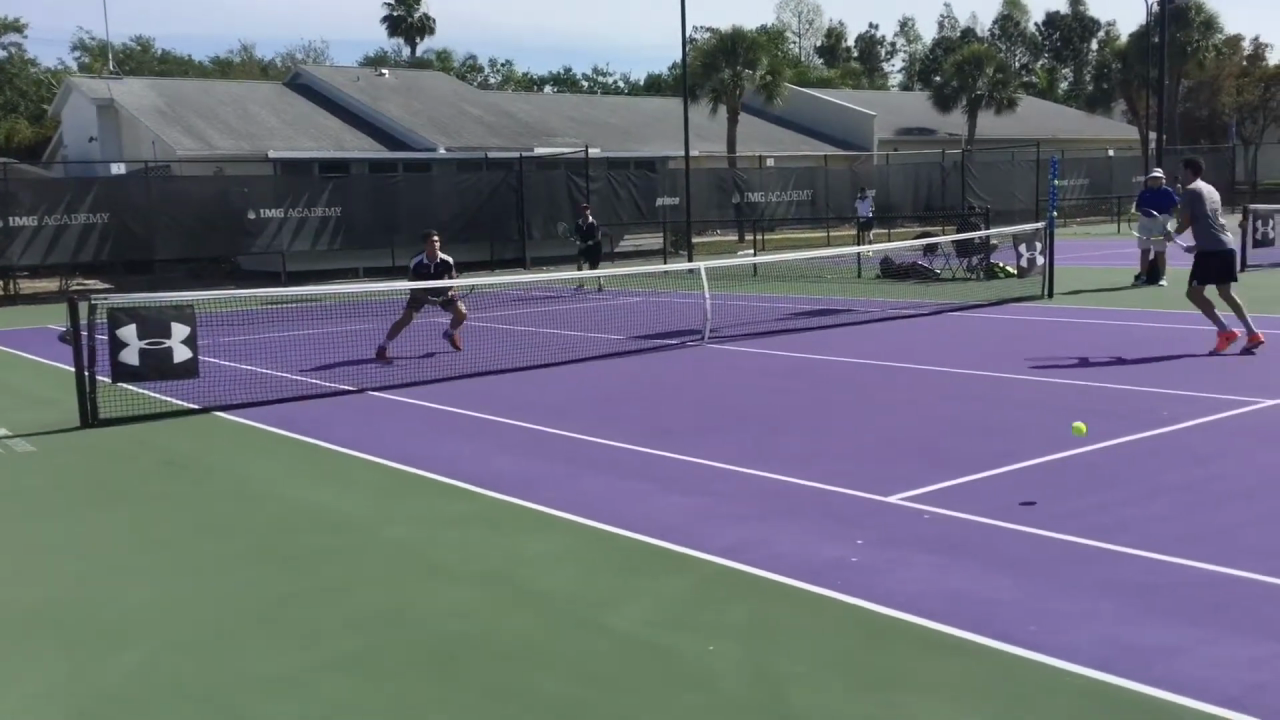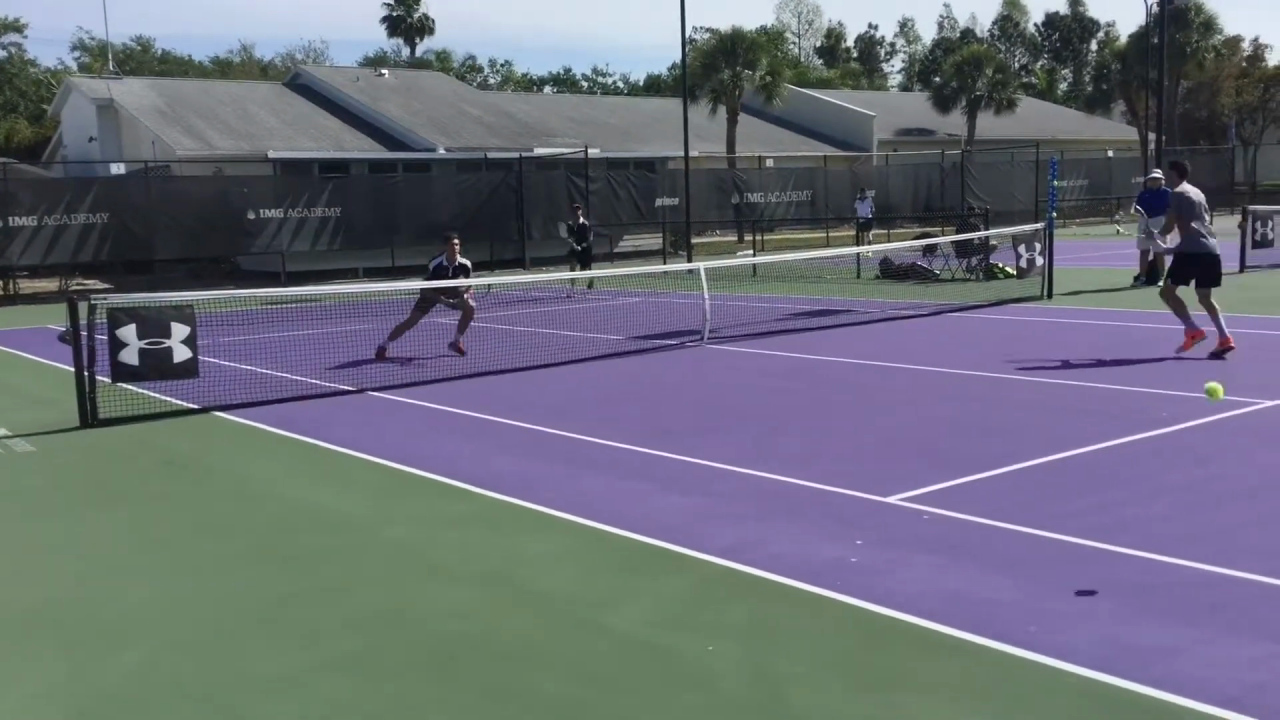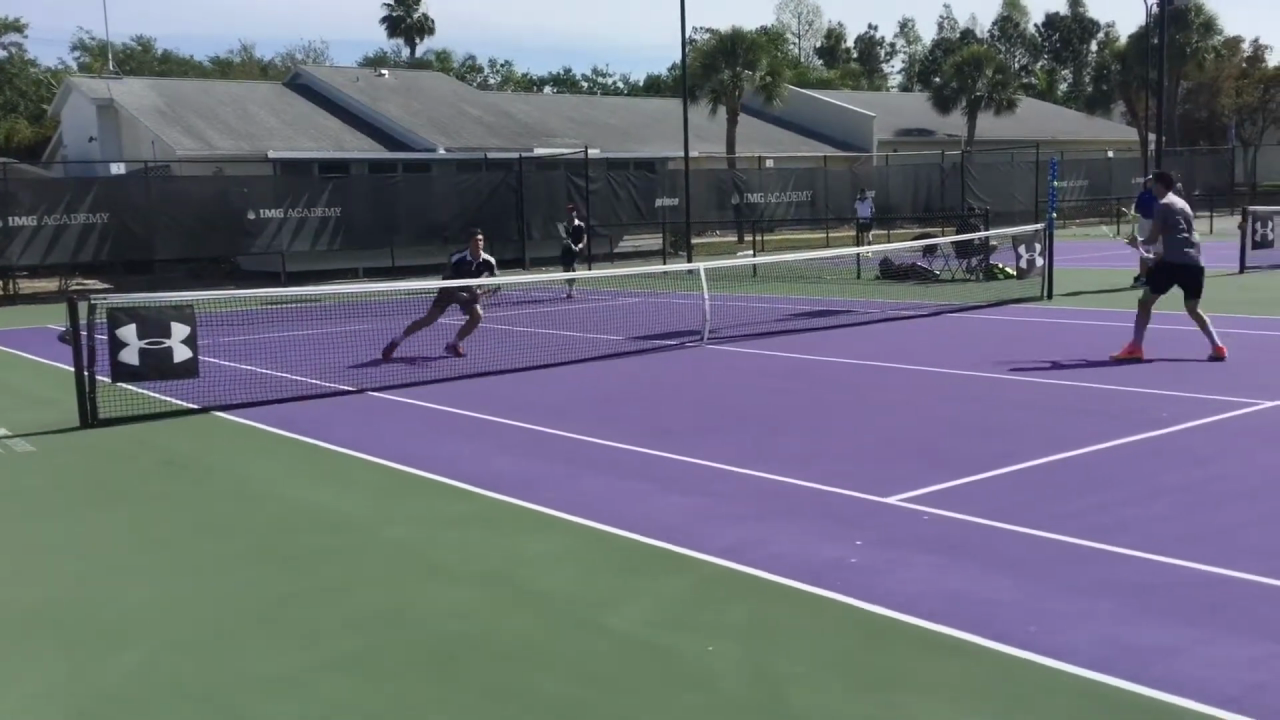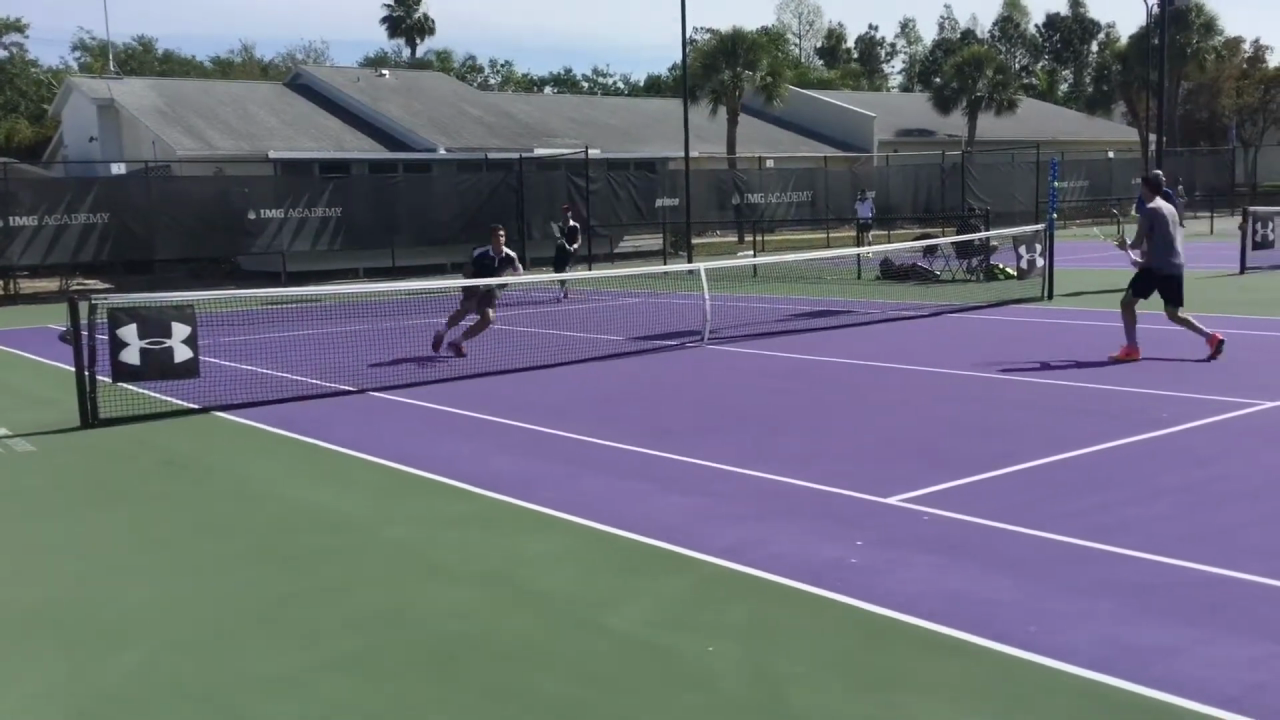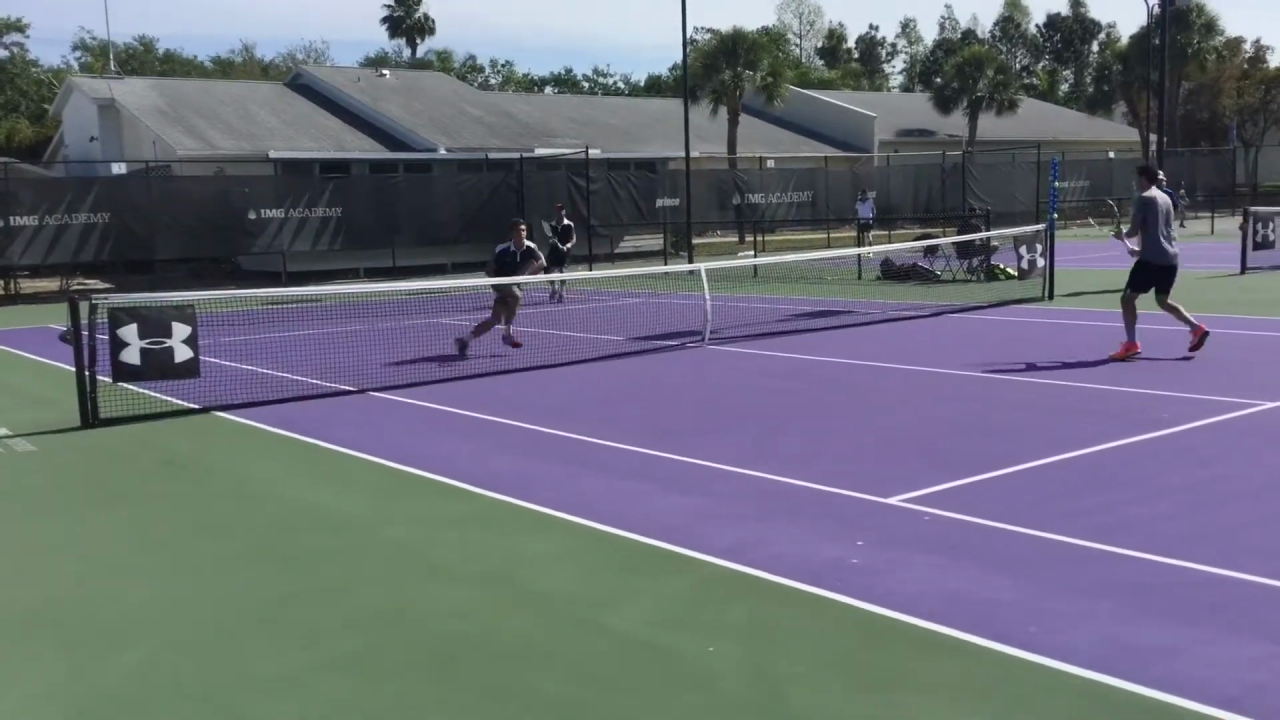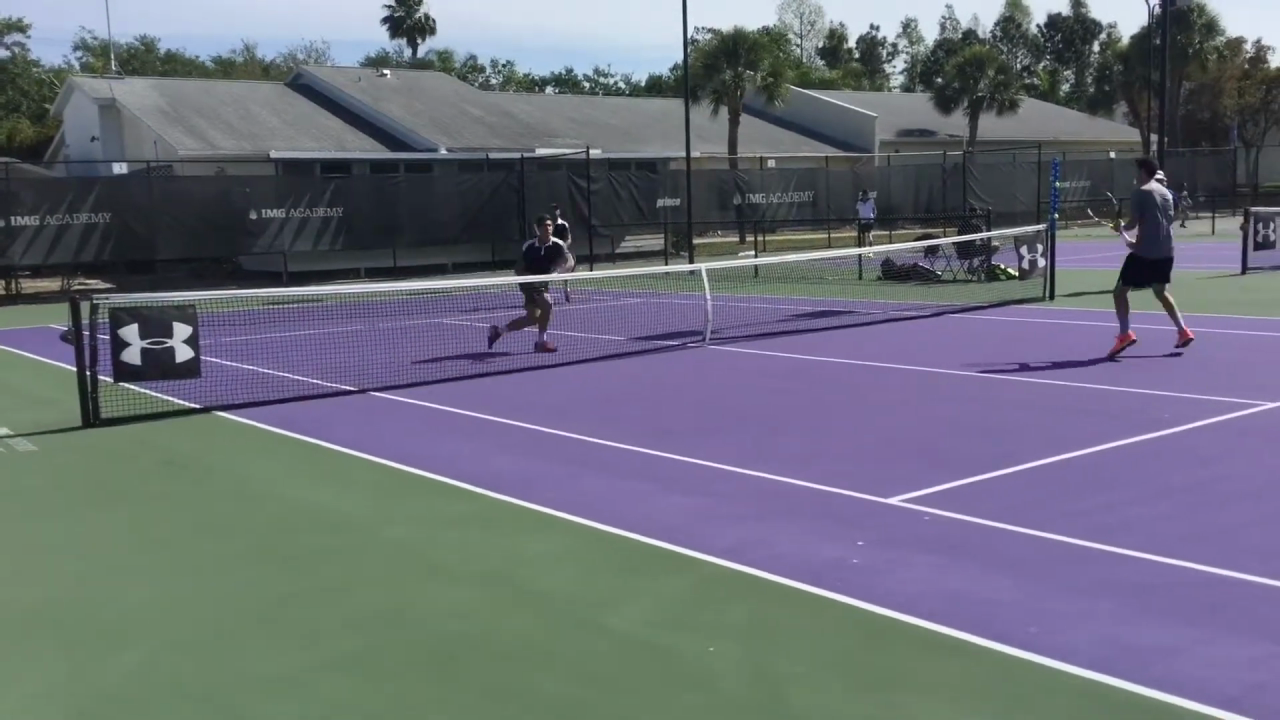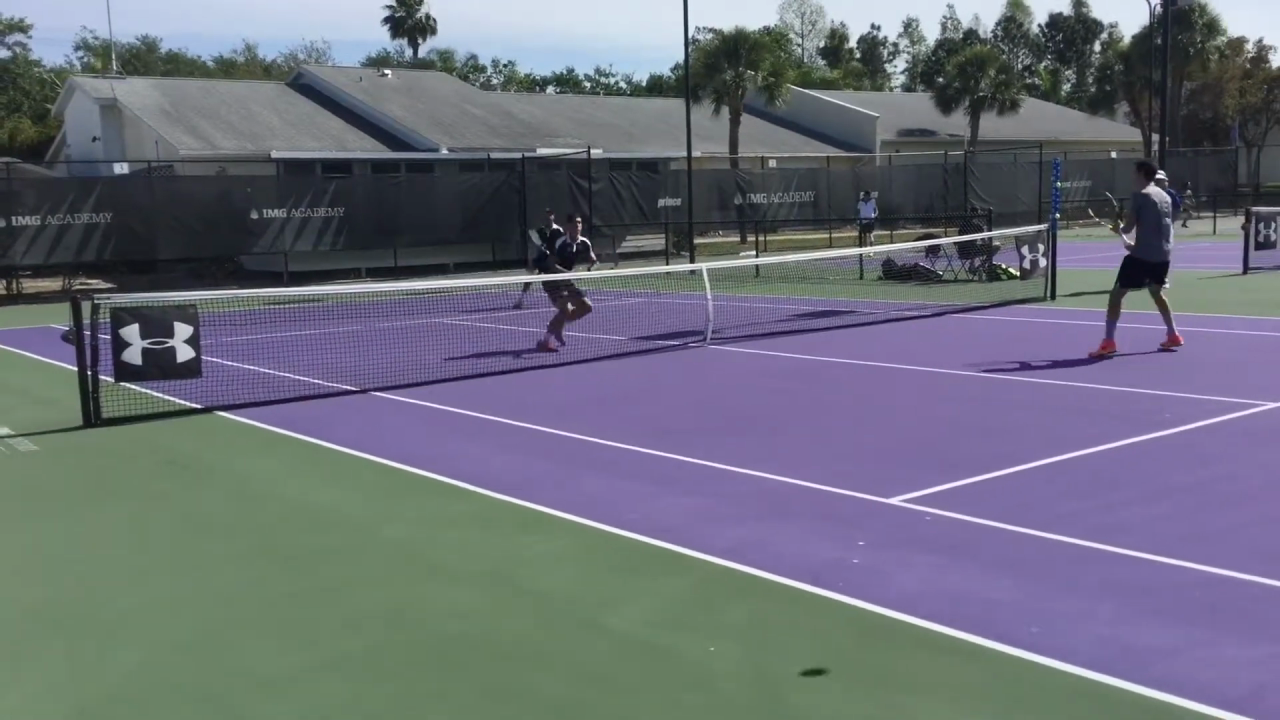
dt=0.1s
person 1, frame 1
left shoulder: (1189, 191)
right shoulder: (1211, 190)
left elbow: (1184, 223)
left wrist: (1172, 234)
right wrist: (1197, 245)
left hip: (1209, 249)
right hip: (1227, 246)
left knee: (1194, 293)
right knee: (1226, 293)
left ankle: (1225, 333)
right ankle: (1253, 334)
person 1, frame 2
left shoulder: (1178, 194)
right shoulder: (1197, 193)
left elbow: (1169, 226)
left wrist: (1157, 234)
right wrist: (1178, 246)
left hip: (1191, 251)
right hip: (1211, 251)
left knee: (1167, 292)
right knee: (1205, 298)
left ankle: (1193, 330)
right ankle: (1225, 339)
person 1, frame 3
left shoulder: (1163, 204)
right shoulder: (1183, 204)
left elbow: (1153, 238)
left wrist: (1138, 242)
right wrist: (1160, 256)
left hip: (1174, 261)
right hip: (1194, 263)
left knee: (1145, 302)
right knee: (1192, 309)
left ankle: (1135, 348)
right ankle: (1217, 347)
person 1, frame 4
left shoulder: (1149, 209)
right shoulder: (1170, 209)
left elbow: (1139, 242)
left wrist: (1126, 245)
right wrist: (1144, 260)
left hip: (1156, 268)
right hip: (1176, 268)
left knee: (1127, 303)
right knee: (1174, 315)
left ankle: (1131, 349)
right ankle: (1211, 337)
person 1, frame 5
left shoulder: (1143, 198)
right shoulder: (1166, 199)
left elbow: (1134, 231)
left wrist: (1122, 235)
right wrist: (1141, 249)
left hip: (1151, 259)
right hip: (1170, 258)
left knee: (1127, 299)
right knee: (1164, 302)
left ankle: (1131, 344)
right ankle: (1197, 328)
person 1, frame 6
left shoulder: (1141, 192)
right shoulder: (1166, 193)
left elbow: (1133, 223)
left wrist: (1121, 228)
left hip: (1145, 252)
right hip: (1165, 252)
left knee: (1120, 292)
right knee: (1160, 292)
left ankle: (1125, 335)
right ankle: (1183, 331)
person 1, frame 7
left shoulder: (1140, 194)
right shoulder: (1165, 196)
left elbow: (1129, 227)
left wrist: (1119, 229)
left hip: (1142, 255)
right hip: (1163, 254)
left knee: (1116, 295)
right knee: (1156, 292)
left ankle: (1108, 343)
right ankle: (1173, 336)
